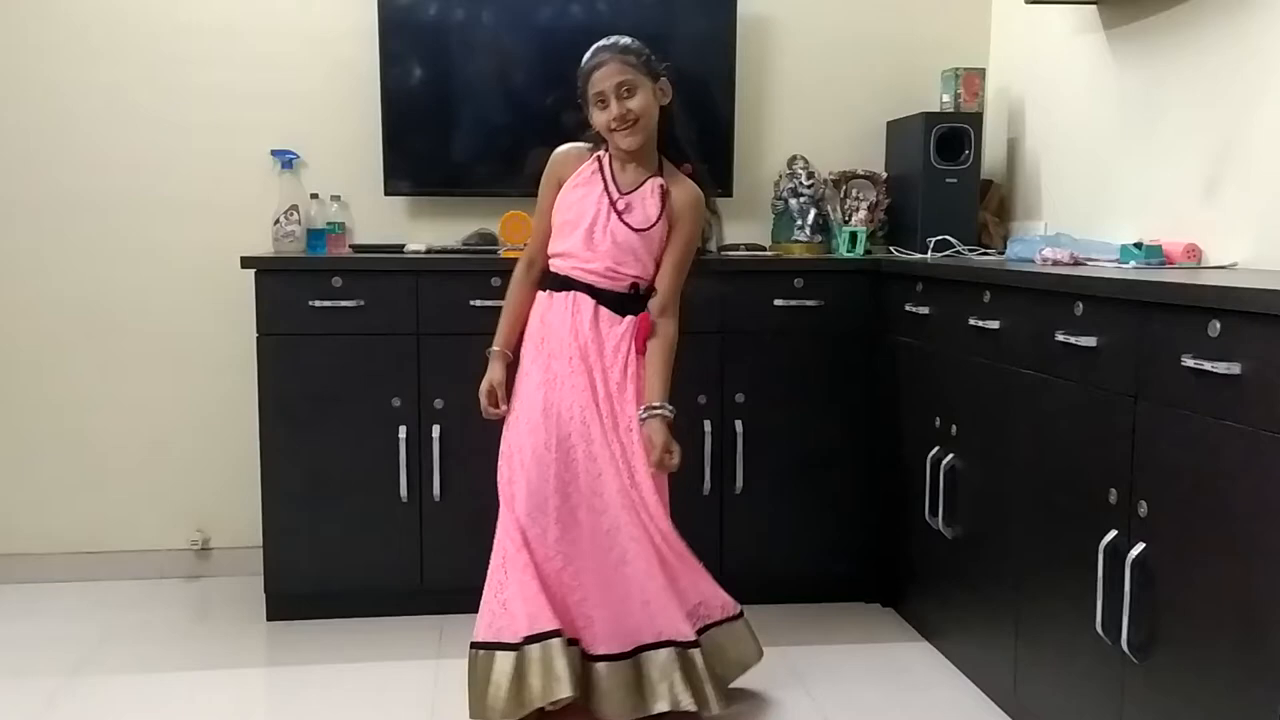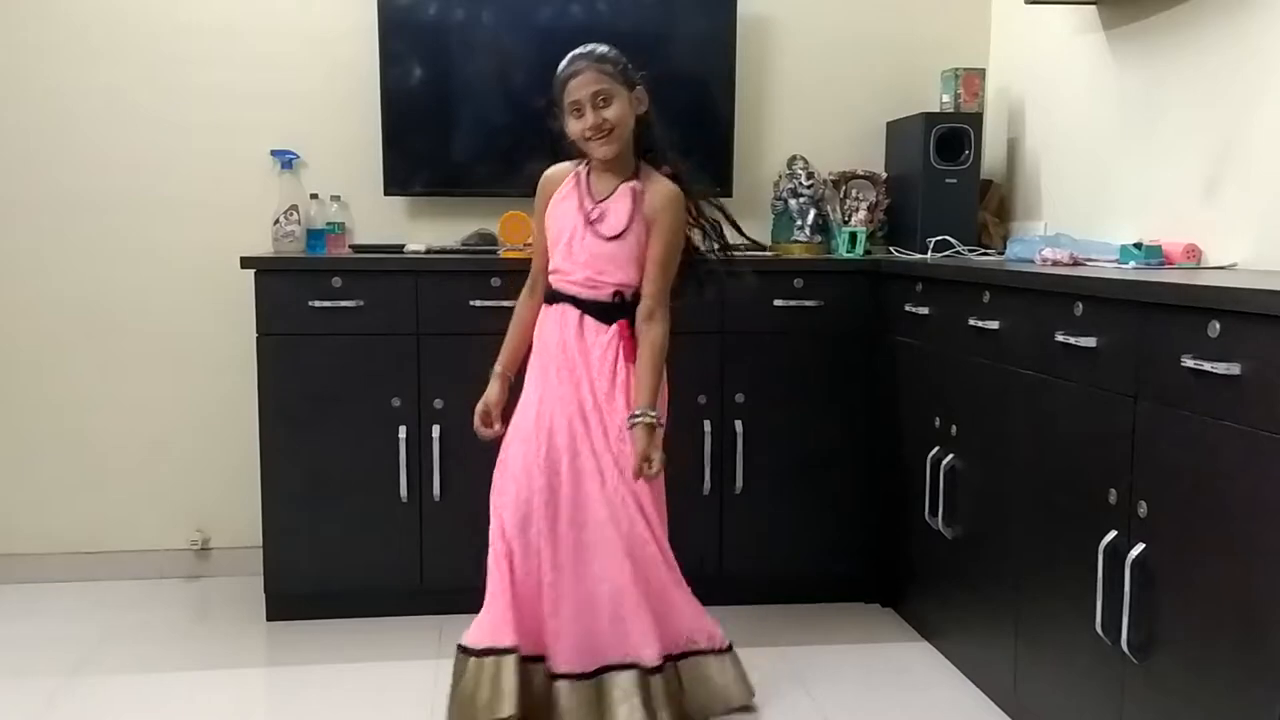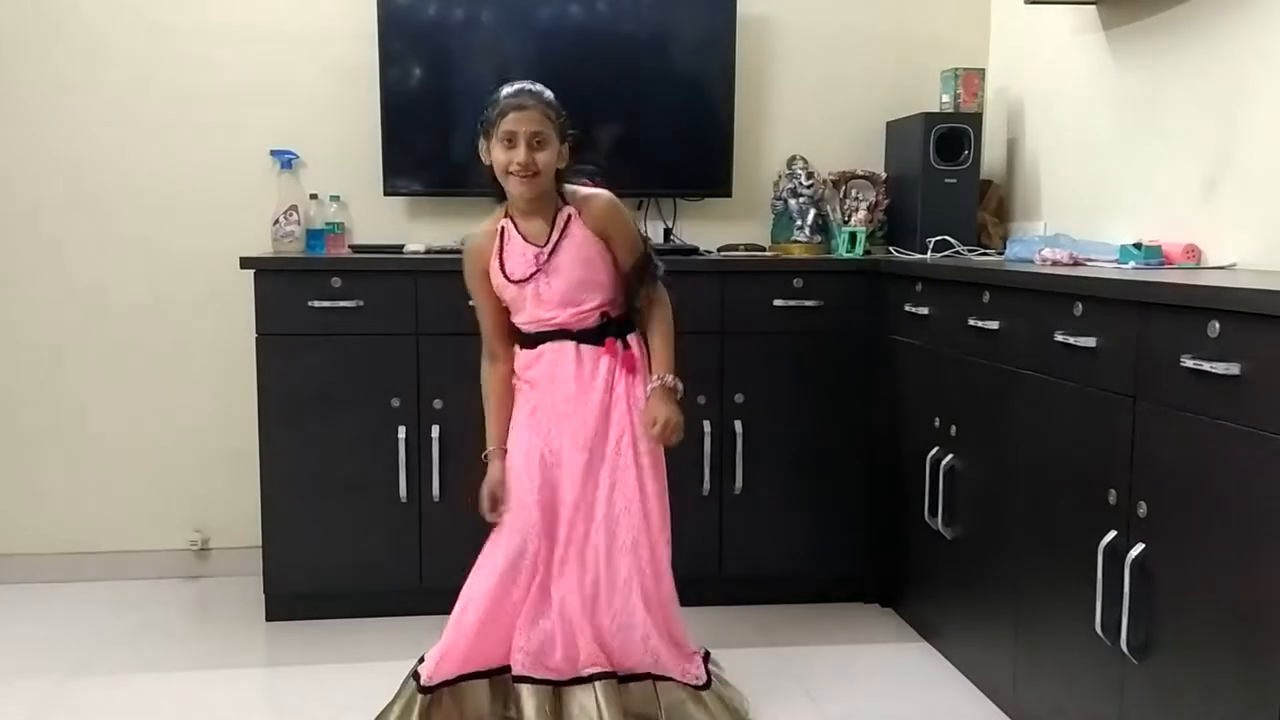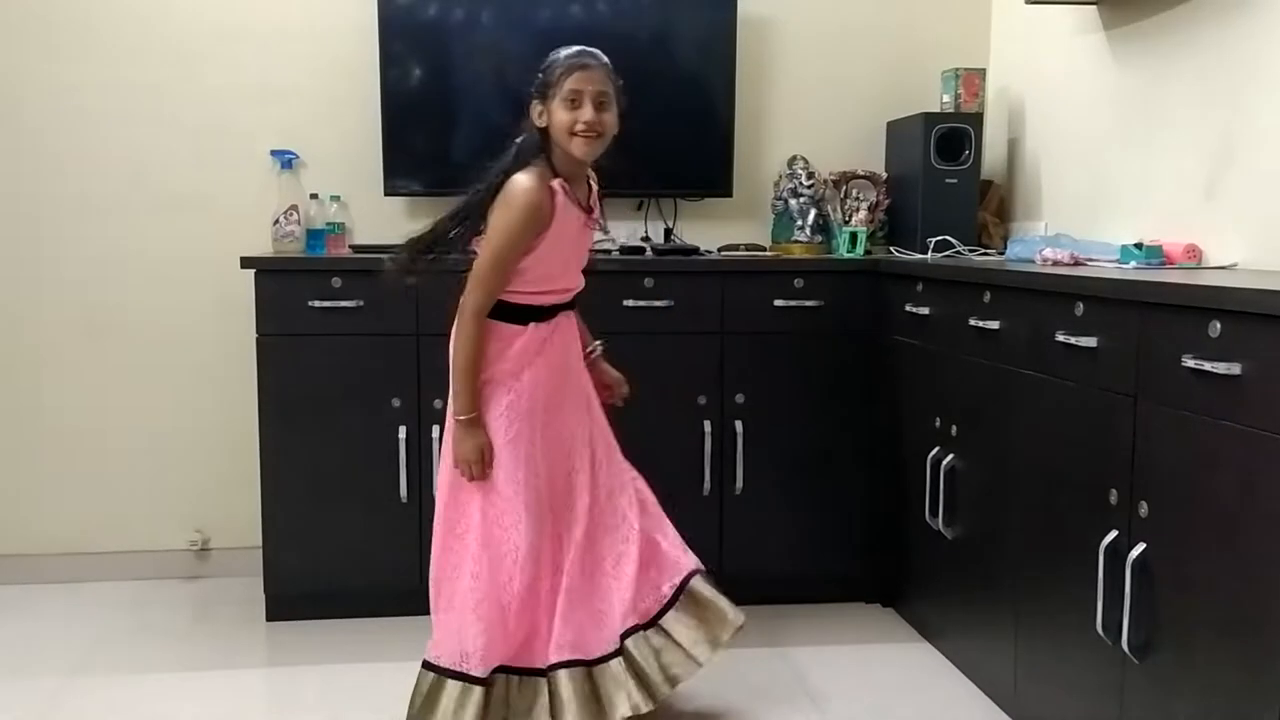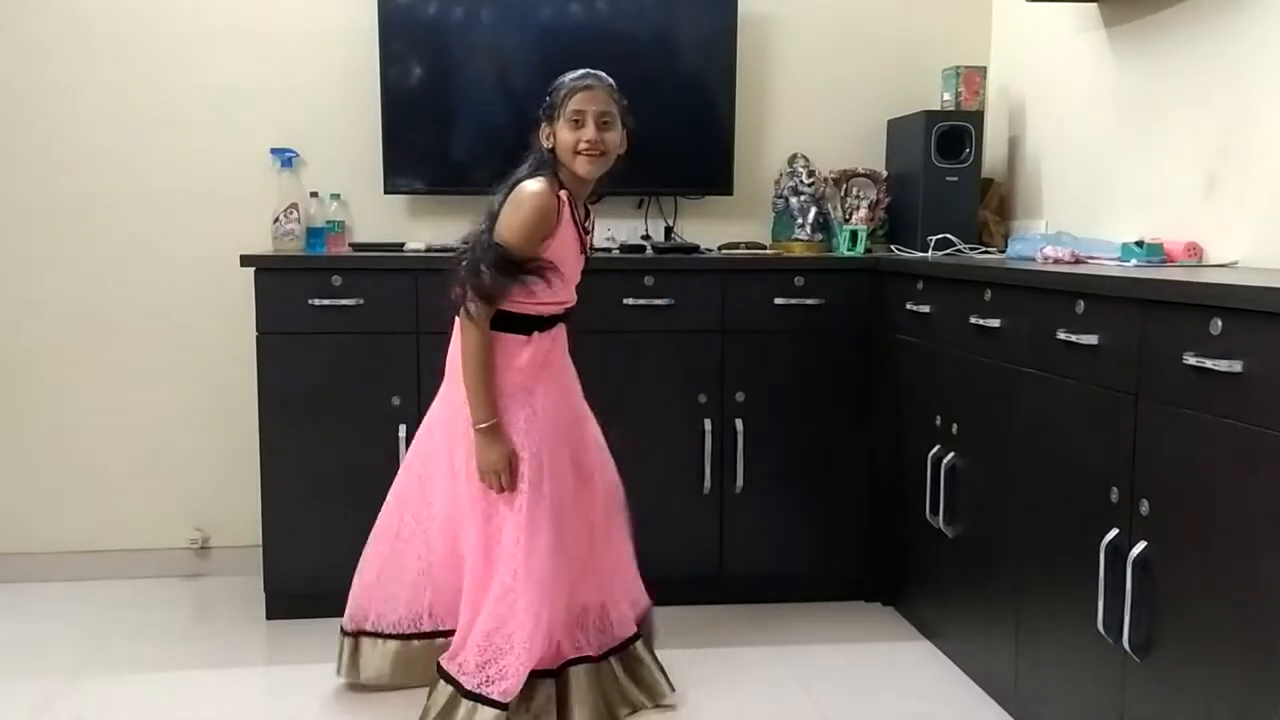
dt=0.3s
person 1, frame 1
left shoulder: (683, 197)
right shoulder: (568, 163)
left elbow: (663, 315)
right elbow: (530, 266)
left wrist: (656, 411)
right wrist: (499, 356)
left hip: (620, 360)
right hip: (551, 351)
left knee: (625, 516)
right knee: (542, 510)
person 1, frame 2
left shoulder: (660, 197)
right shoulder: (556, 184)
left elbow: (654, 318)
right elbow: (537, 291)
left wrist: (647, 418)
right wrist: (500, 378)
left hip: (615, 372)
right hip: (553, 370)
left knee: (620, 533)
right knee: (529, 523)
person 1, frame 3
left shoulder: (599, 209)
right shoulder: (484, 246)
left elbow: (653, 296)
right elbow: (497, 354)
left wrist: (663, 390)
right wrist: (497, 453)
left hip: (612, 392)
right hip: (538, 403)
left knee: (619, 555)
right knee: (522, 552)
person 1, frame 4
left shoulder: (584, 185)
right shoulder: (528, 192)
right elbow: (473, 307)
left wrist: (591, 358)
right wrist: (464, 418)
left hip: (554, 359)
right hip: (505, 368)
left knee: (597, 500)
right knee: (508, 527)
person 1, frame 5
left shoulder: (577, 208)
right shoulder: (536, 199)
right elbow: (477, 314)
right wrist: (487, 428)
left hip: (543, 371)
right hip: (503, 378)
left knee: (579, 504)
right knee: (521, 538)
left ankle: (559, 664)
